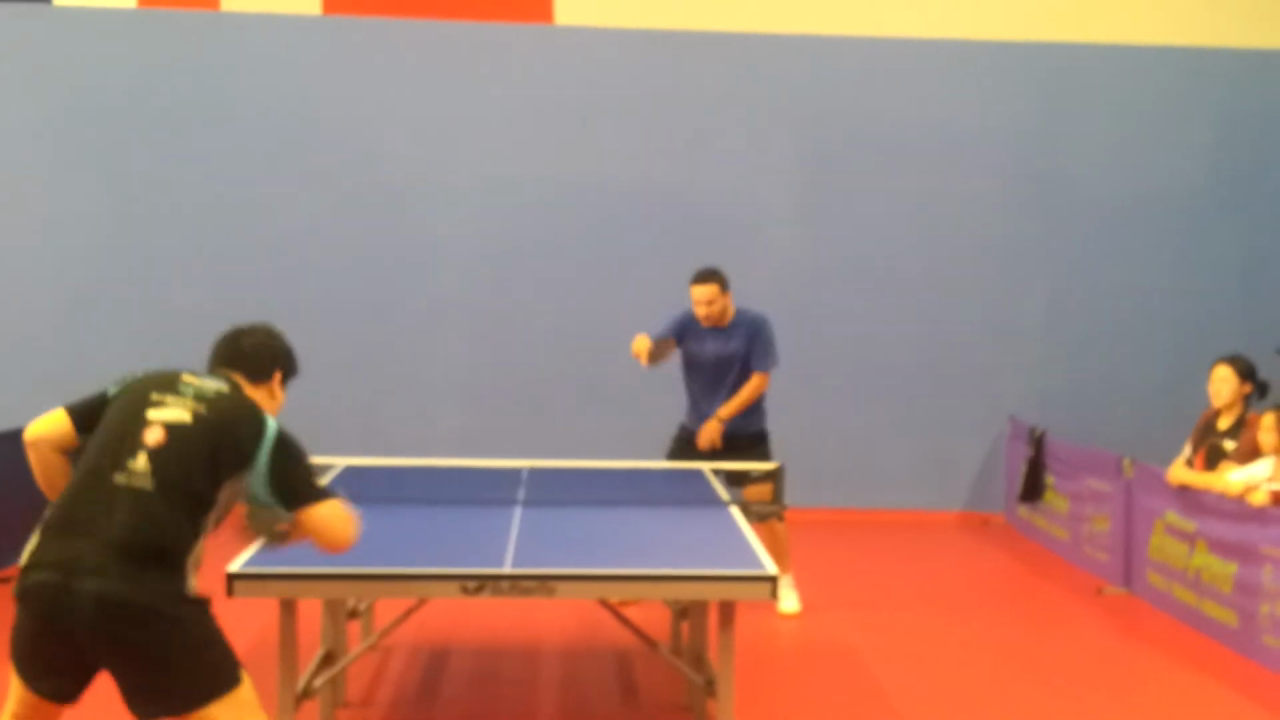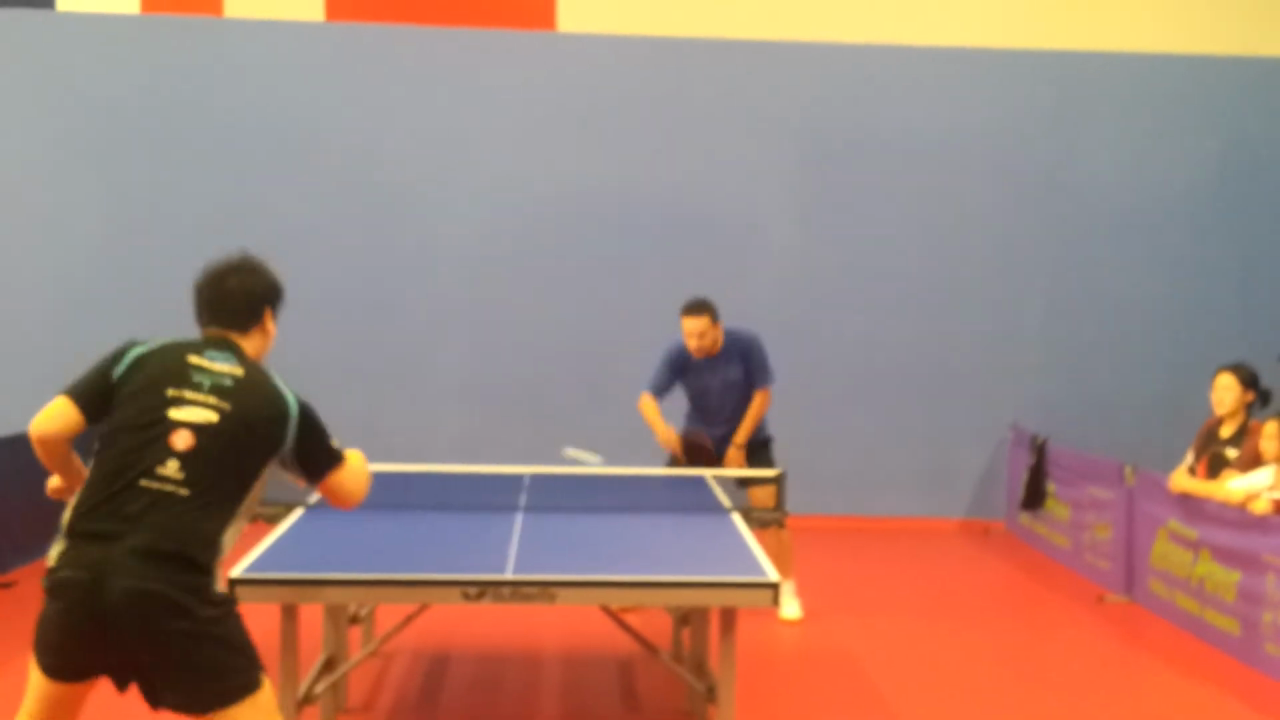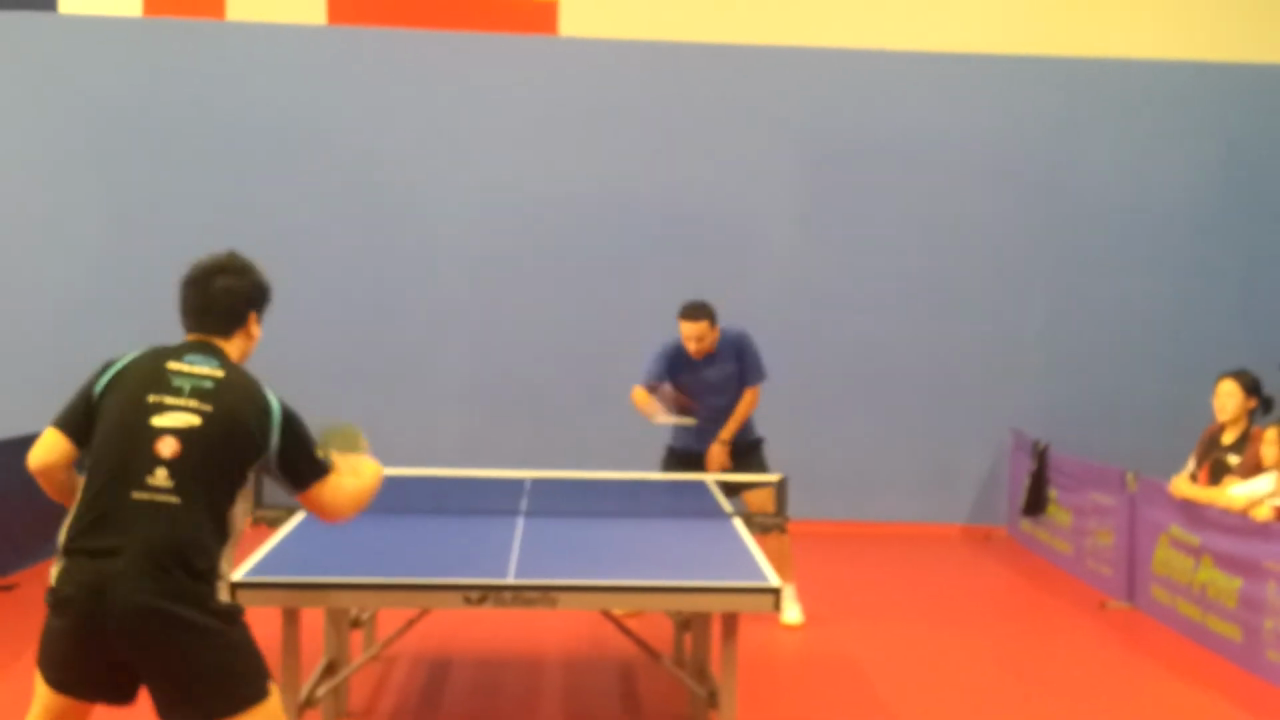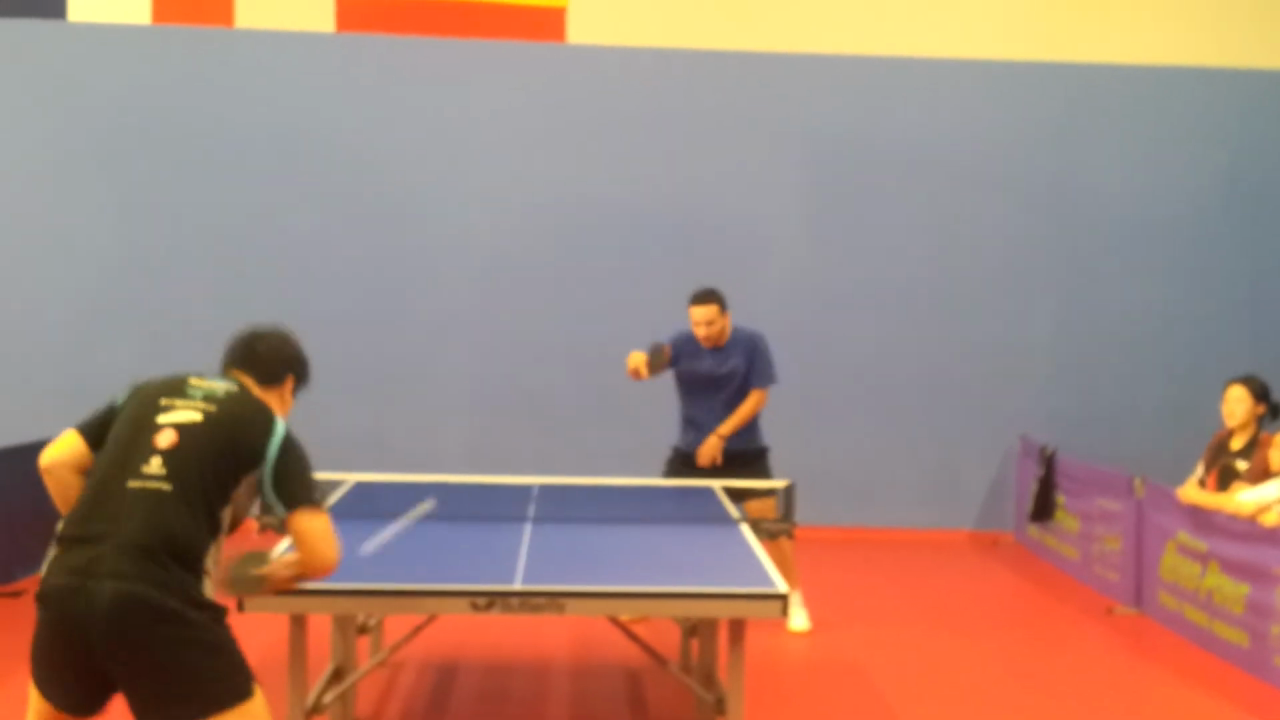
dt=0.2s
person 1, frame 1
left shoulder: (137, 388)
right shoulder: (262, 430)
left elbow: (39, 438)
right elbow: (338, 532)
left hip: (48, 578)
right hip: (145, 601)
person 1, frame 2
left shoulder: (137, 358)
right shoulder: (277, 404)
left elbow: (46, 431)
right elbow: (348, 491)
left wrist: (73, 478)
right wrist: (354, 460)
left hip: (80, 575)
right hip: (177, 598)
person 1, frame 3
left shoulder: (122, 372)
right shoulder: (262, 407)
left elbow: (43, 462)
right elbow: (334, 504)
right wrist: (369, 473)
left hip: (83, 588)
right hip: (180, 608)
person 1, frame 4
left shoulder: (147, 394)
right shoulder: (270, 432)
left elbow: (54, 461)
right elbow: (321, 555)
right wrist: (289, 572)
left hip: (69, 587)
right hip: (162, 605)
person 2, frame 1
left shoulder: (755, 325)
right shoulder: (686, 323)
left elbow: (760, 380)
right elbow: (650, 344)
left wrist: (720, 419)
right wrist: (642, 345)
left hip: (746, 435)
right hip: (695, 431)
left knee: (765, 509)
left ankle: (784, 582)
person 2, frame 2
left shoulder: (747, 345)
right shoulder: (678, 356)
left elbow: (762, 395)
right elbow: (648, 398)
left wrist: (738, 445)
right wrist: (662, 429)
left hip: (748, 442)
left knee: (770, 514)
left ankle: (787, 589)
person 2, frame 3
left shoulder: (740, 342)
right shoulder: (671, 354)
left elbow: (751, 392)
right elbow: (640, 393)
left wrist: (723, 441)
right wrist: (650, 402)
left hip: (738, 445)
right hip: (686, 450)
left knee: (768, 517)
left ankle: (787, 594)
person 2, frame 4
left shoulder: (752, 342)
right shoulder: (680, 343)
left elbow: (758, 396)
right elbow: (642, 371)
left wrist: (720, 435)
right wrist: (637, 362)
left hip: (743, 451)
right hip: (690, 451)
left knee: (770, 525)
left ankle: (794, 599)
